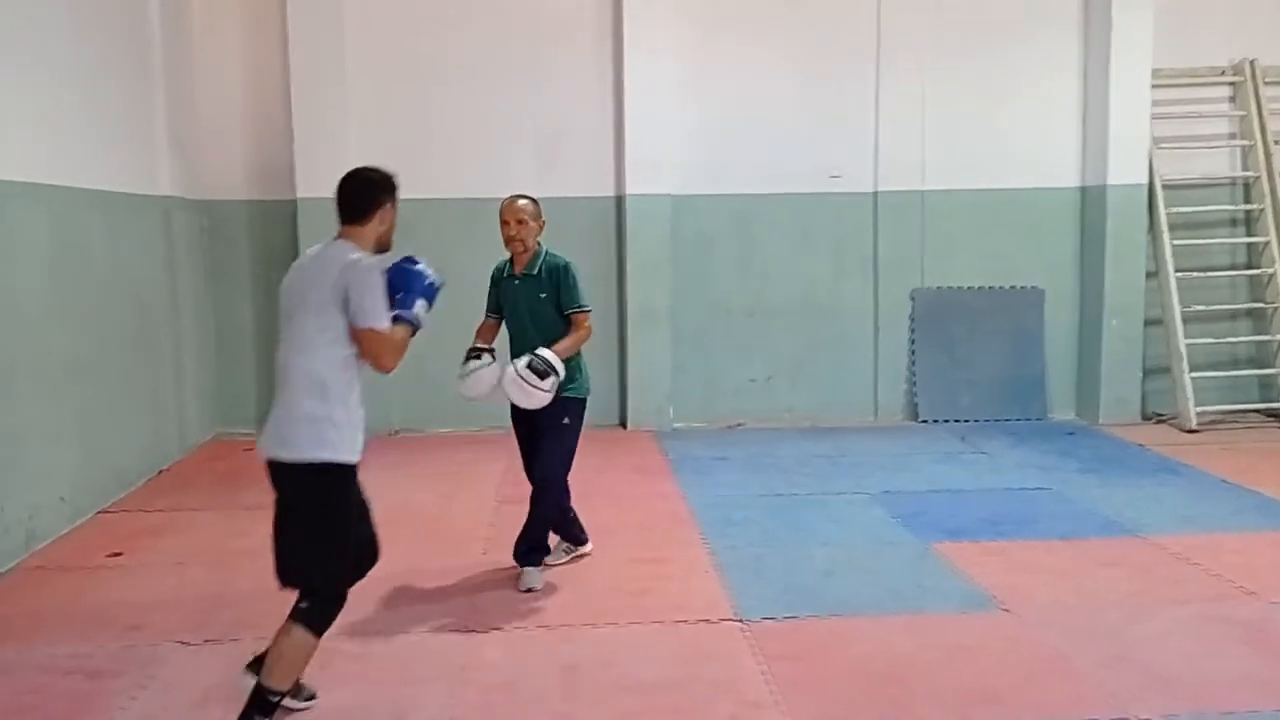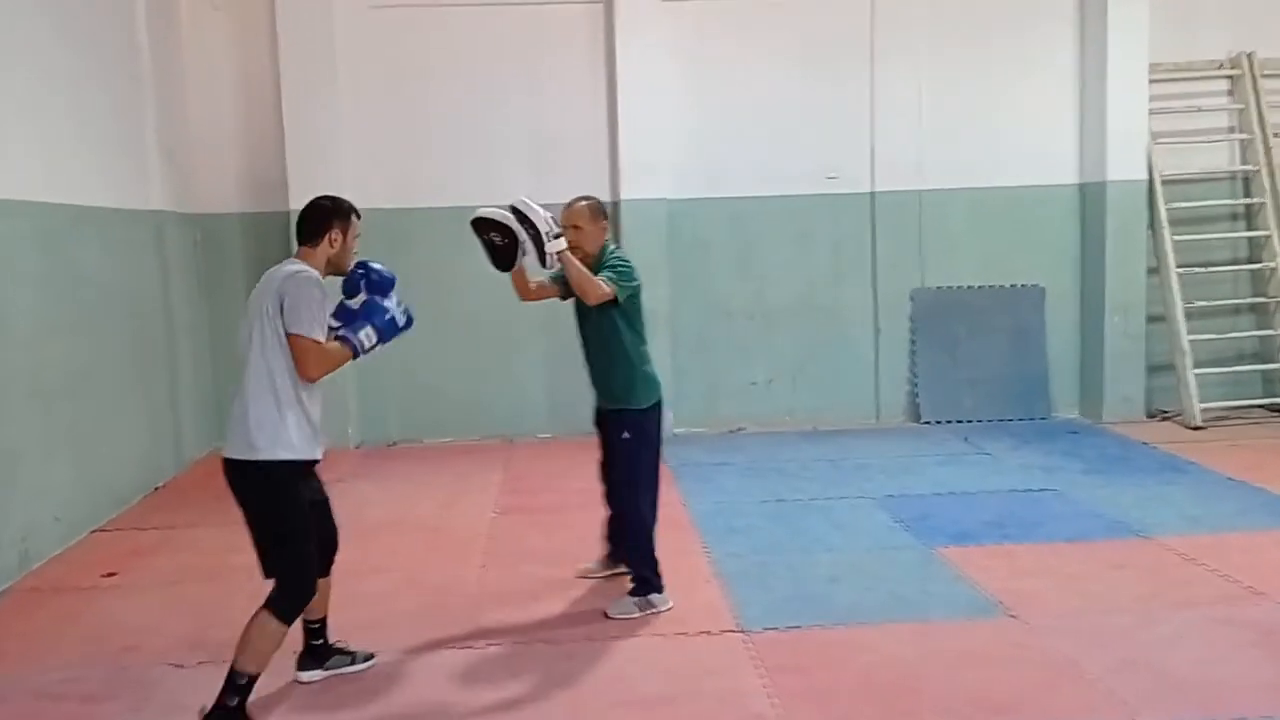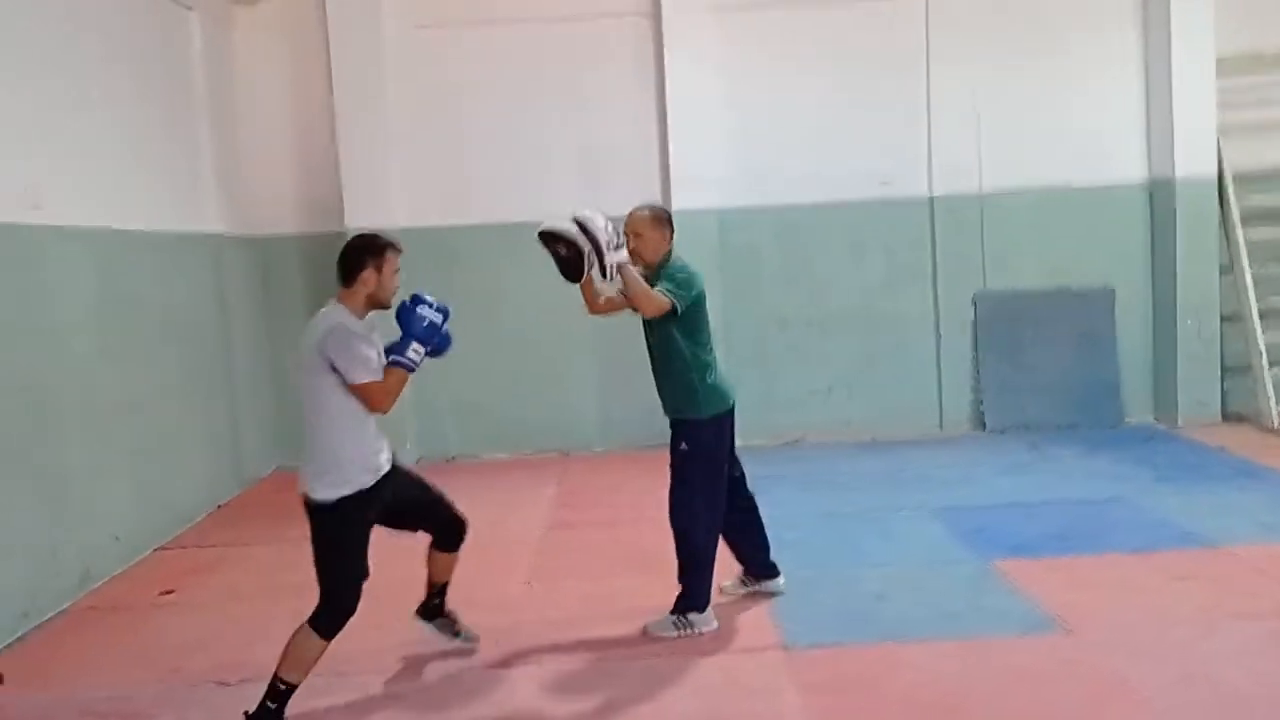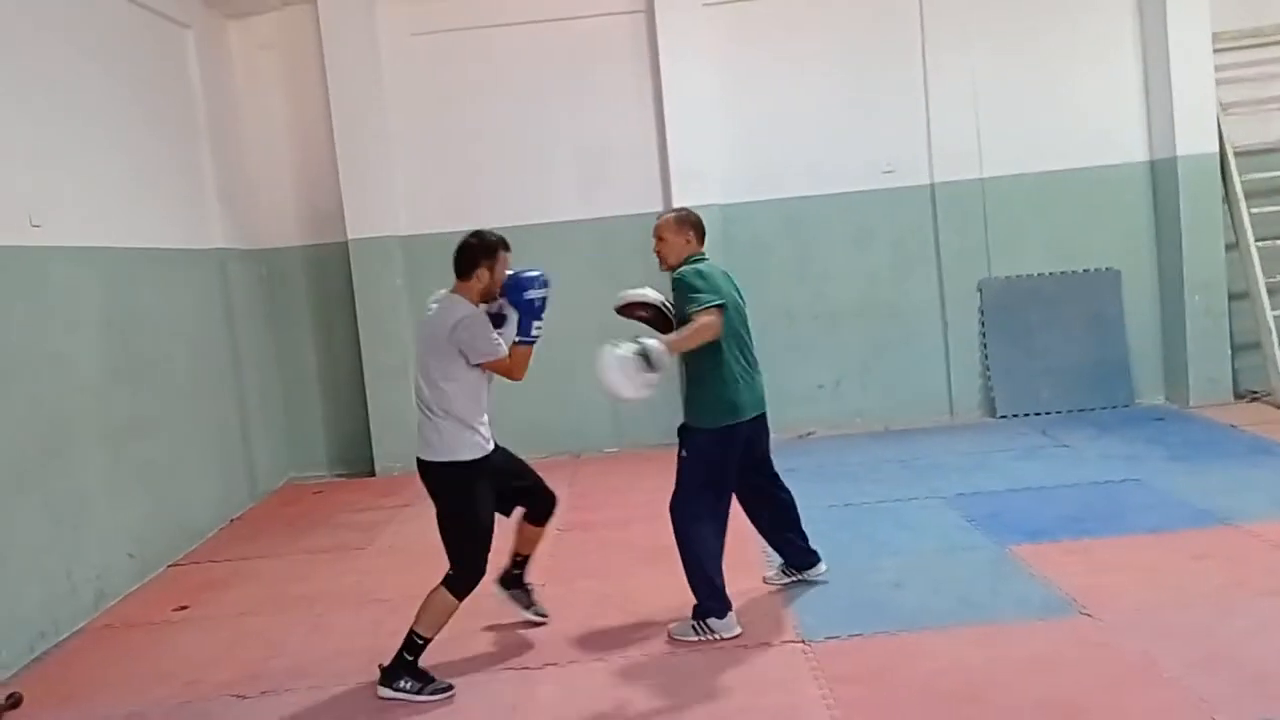
dt=0.7s
person 1, frame 1
left shoulder: (308, 263)
right shoulder: (359, 270)
right elbow: (382, 357)
right wrist: (413, 305)
left hip: (295, 445)
right hip: (320, 451)
left knee: (358, 556)
right knee: (324, 593)
left ankle: (273, 668)
person 1, frame 2
left shoulder: (282, 279)
right shoulder: (303, 282)
right elbow: (311, 366)
left wrist: (354, 306)
right wrist: (369, 330)
left hip: (280, 453)
right hip: (270, 459)
left knee: (321, 544)
right knee: (292, 586)
left ankle: (316, 649)
person 1, frame 3
left shoulder: (360, 320)
right shoulder: (335, 330)
left elbow: (384, 367)
right elbow: (382, 398)
left wrist: (421, 331)
right wrist: (415, 344)
left hip: (378, 471)
right hip: (338, 491)
left knee: (450, 526)
right knee: (337, 608)
left ankle: (435, 608)
person 1, frame 4
left shoulder: (447, 305)
right shoulder: (466, 317)
left elbow: (487, 325)
right elbow: (514, 368)
left wrist: (508, 307)
right wrist: (528, 316)
left hip: (474, 448)
right hip: (457, 459)
left knee: (540, 500)
right knee: (467, 570)
left ankle: (515, 578)
right ankle: (400, 669)
person 2, frame 1
left shoulder: (560, 268)
right shoulder: (500, 274)
left elbow: (583, 326)
right elbow: (491, 323)
left wrist: (551, 357)
right wrist: (479, 349)
left hip: (564, 389)
left knee: (550, 473)
right knee: (539, 474)
left ankle: (529, 556)
right ankle: (574, 538)
person 2, frame 2
left shoulder: (619, 266)
right shoulder: (578, 270)
left elbow: (595, 294)
right elbow: (529, 292)
left wrist: (560, 251)
right wrist: (513, 259)
left hip: (634, 399)
right hip: (610, 398)
left knee: (632, 491)
right knee: (615, 481)
left ankle: (650, 590)
right ankle: (619, 554)
person 2, frame 3
left shoulder: (680, 275)
right shoulder: (650, 278)
left elbow: (648, 309)
right elbow: (598, 306)
left wrist: (619, 264)
right wrist: (582, 270)
left hip: (701, 409)
right hip: (707, 405)
left knee: (691, 506)
right knee: (729, 490)
left ankle: (694, 610)
right ankle: (761, 571)
person 2, frame 4
left shoulder: (689, 277)
right shoulder: (717, 276)
left elbow: (709, 326)
left wrist: (662, 345)
left hip: (711, 416)
right hip: (749, 408)
left knee: (692, 511)
right knee: (763, 487)
left ankle: (714, 615)
right ankle: (803, 560)
